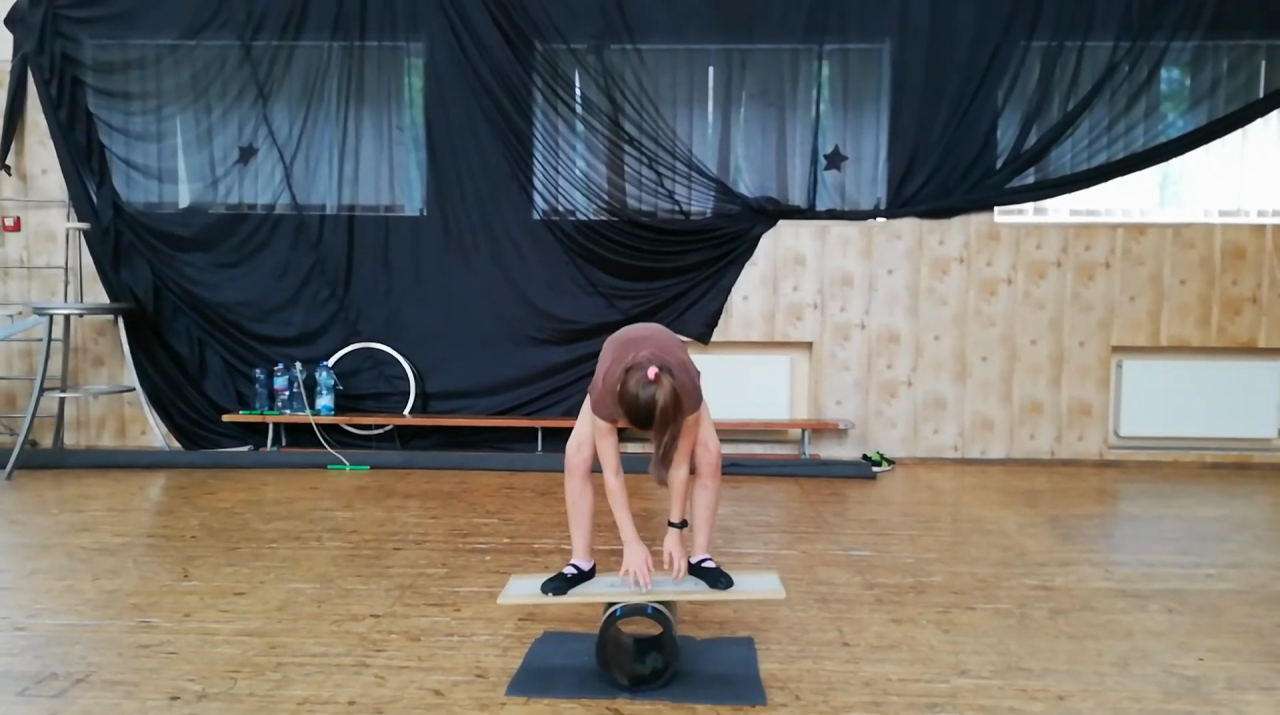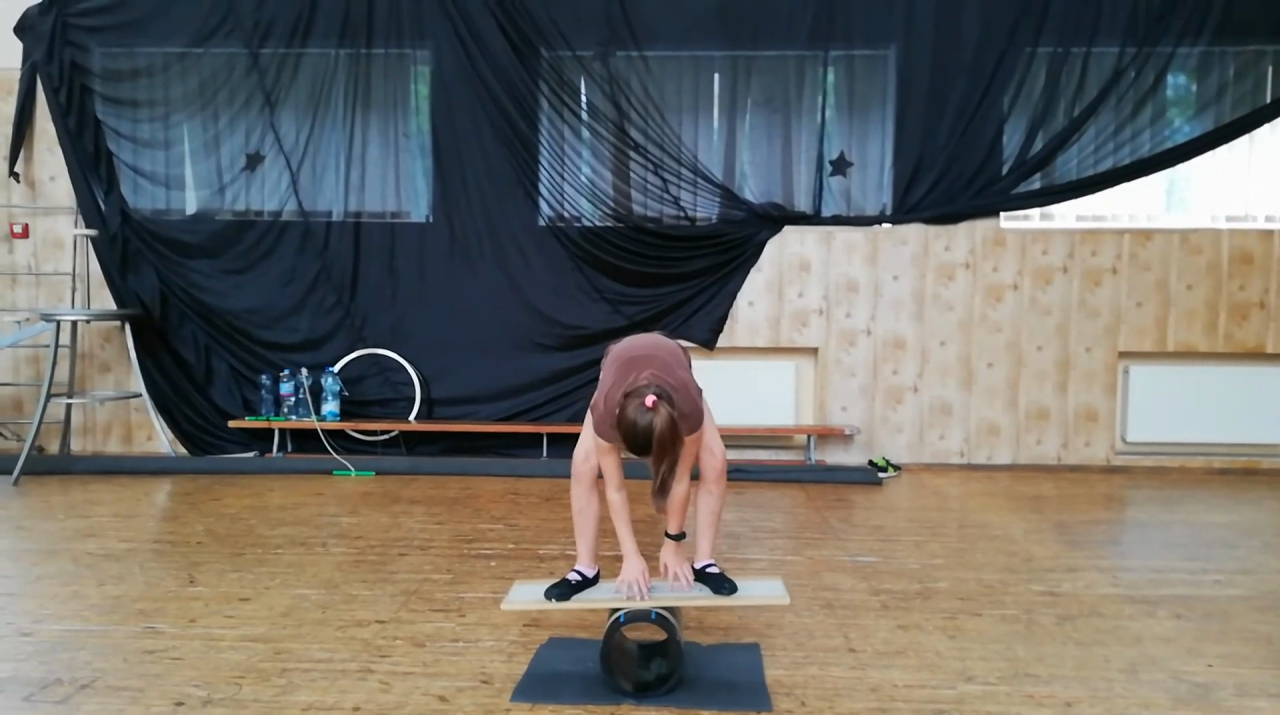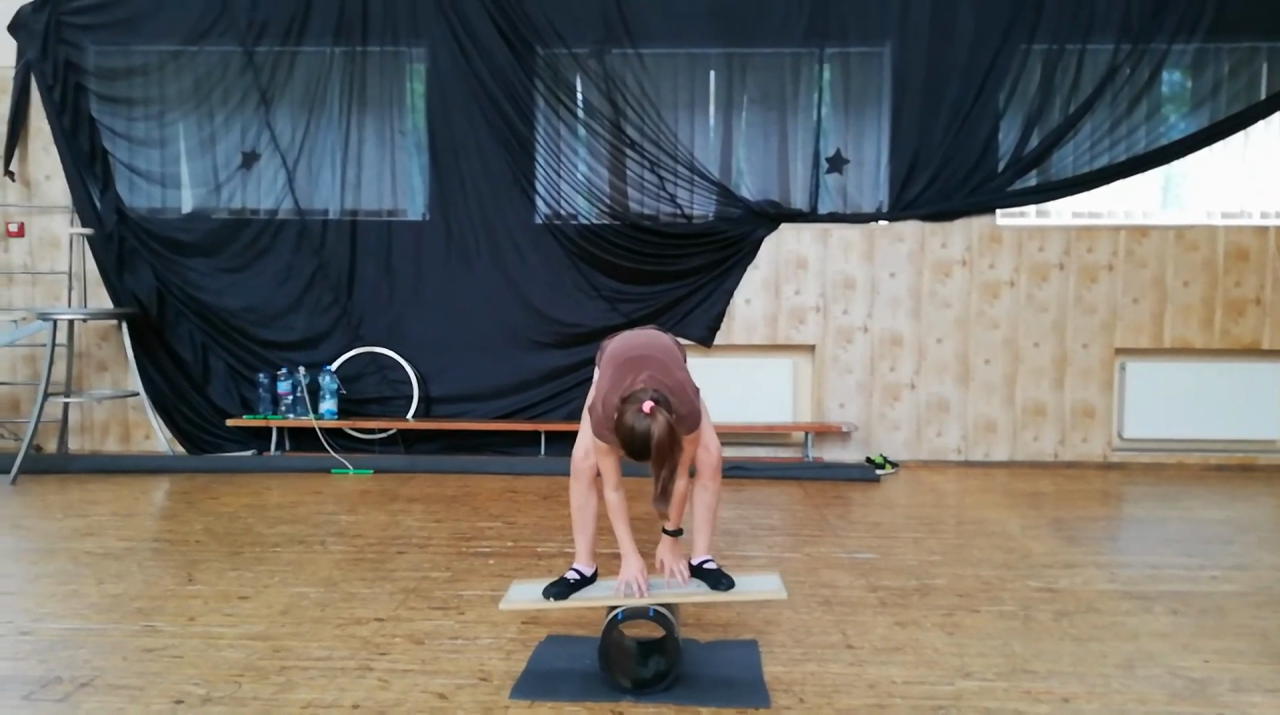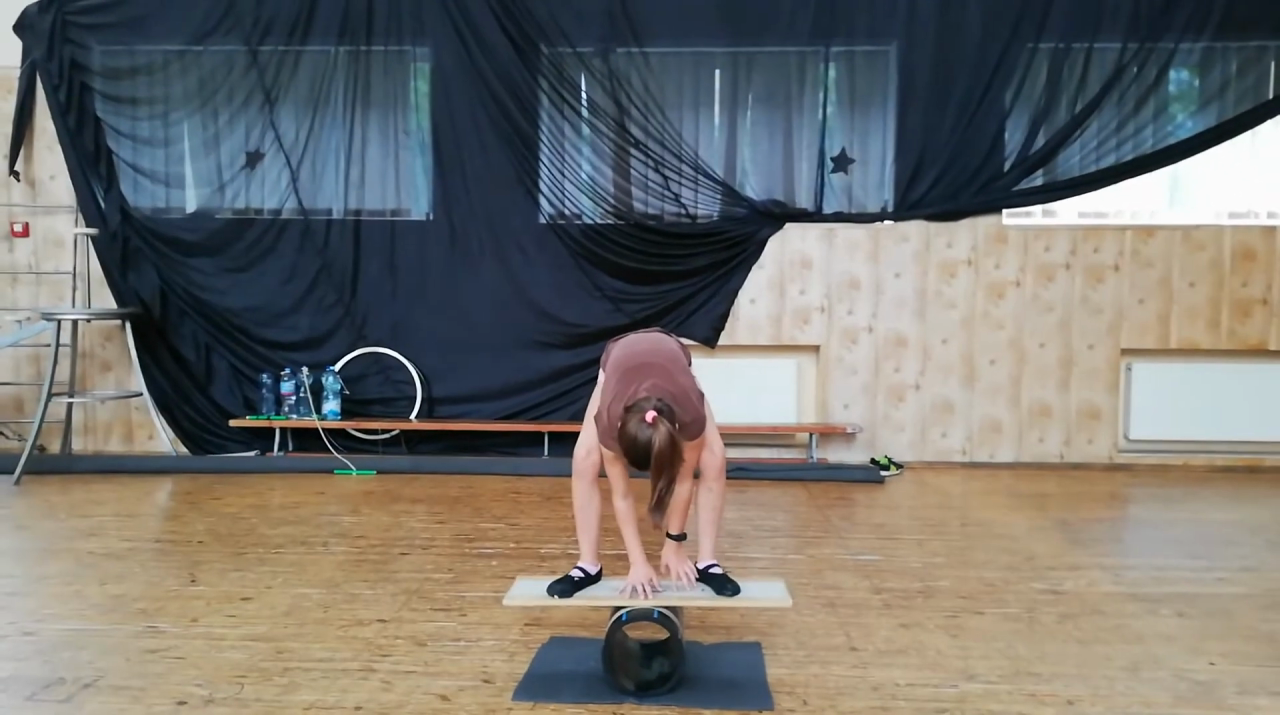
dt=0.4s
person 1, frame 1
left shoulder: (686, 388)
right shoulder: (606, 391)
left elbow: (680, 465)
right elbow: (613, 474)
left wrist: (675, 530)
right wrist: (632, 542)
left hip: (672, 372)
right hip: (619, 371)
left knee: (708, 454)
right knee: (577, 454)
left ankle: (700, 557)
right ankle: (581, 562)
person 1, frame 2
left shoulder: (688, 408)
right shoulder: (607, 410)
left elbow: (681, 479)
right elbow: (614, 488)
left wrist: (673, 543)
right wrist: (631, 556)
left knee: (715, 460)
right knee: (584, 463)
left ankle: (704, 563)
right ankle: (585, 569)
person 1, frame 3
left shoulder: (685, 408)
right shoulder: (605, 411)
left elbow: (679, 476)
right elbow: (612, 488)
left wrist: (670, 539)
right wrist: (629, 555)
left knee: (709, 457)
right knee: (583, 461)
left ankle: (701, 559)
right ankle: (583, 567)
person 1, frame 4
left shoulder: (690, 414)
right shoulder: (610, 419)
left elbow: (683, 480)
right elbow: (621, 495)
left wrist: (674, 543)
right wrist: (638, 562)
left knee: (713, 459)
right knee: (585, 460)
left ankle: (706, 563)
right ankle: (588, 566)
